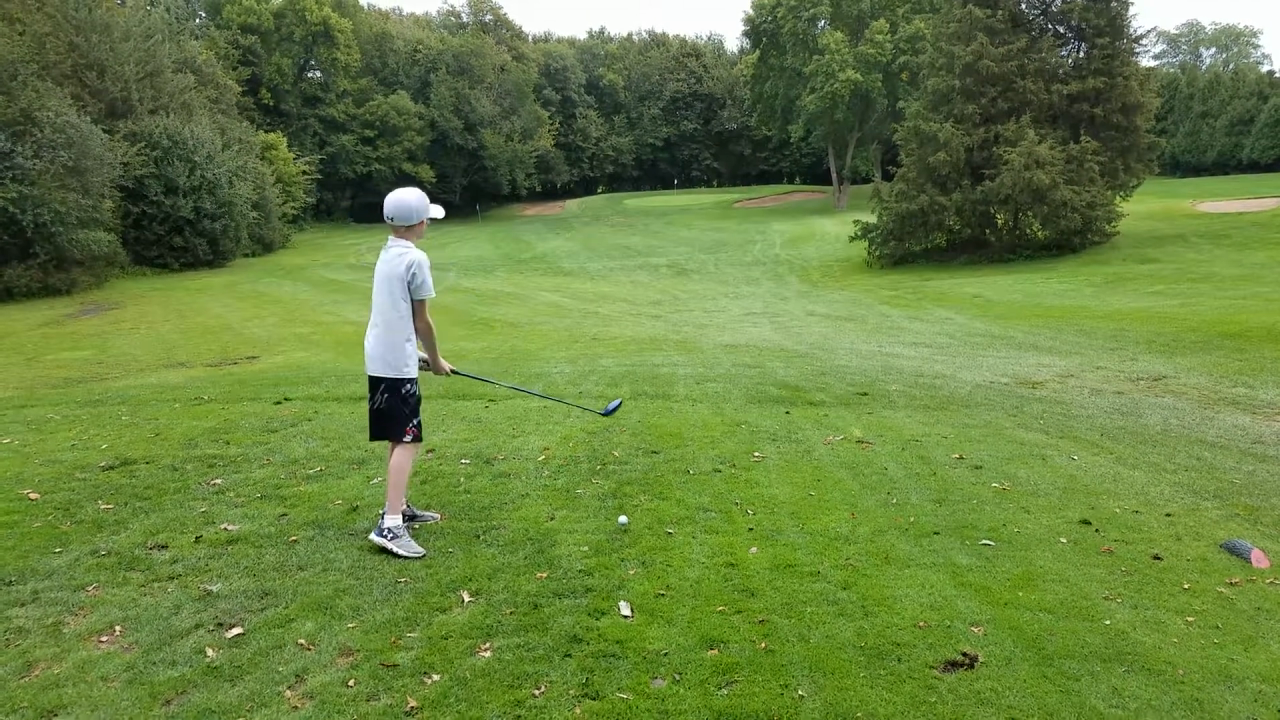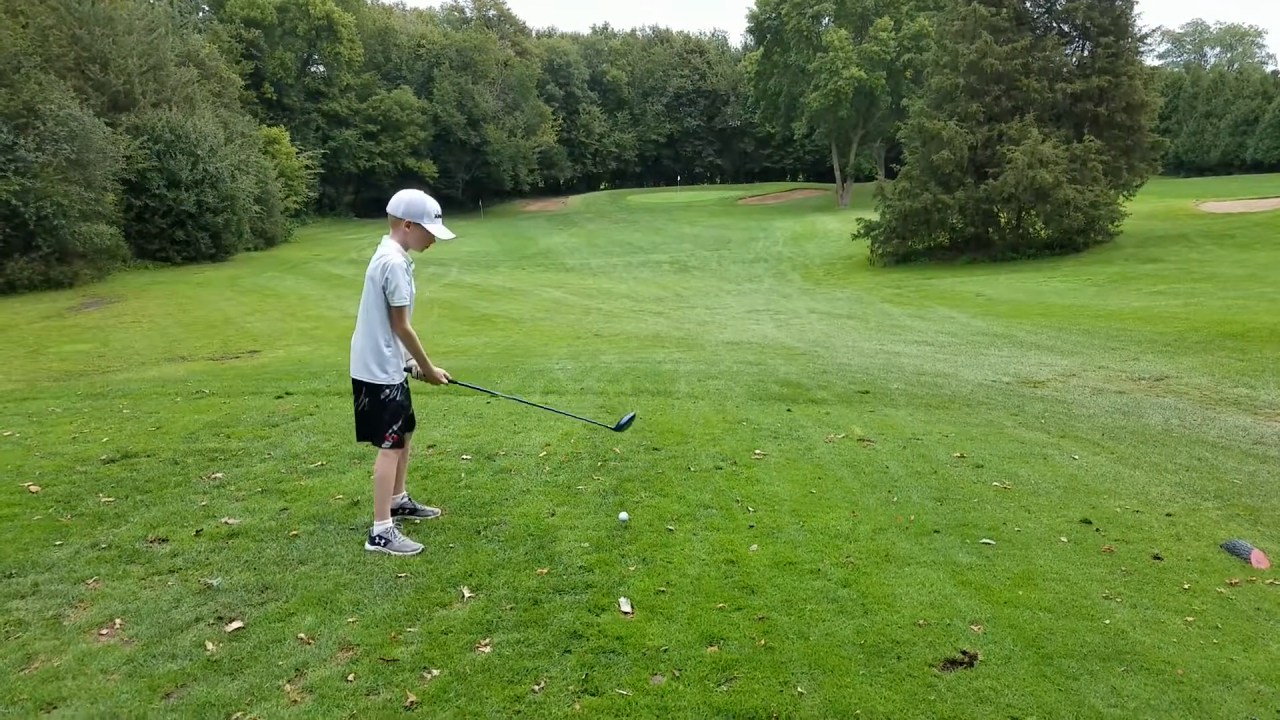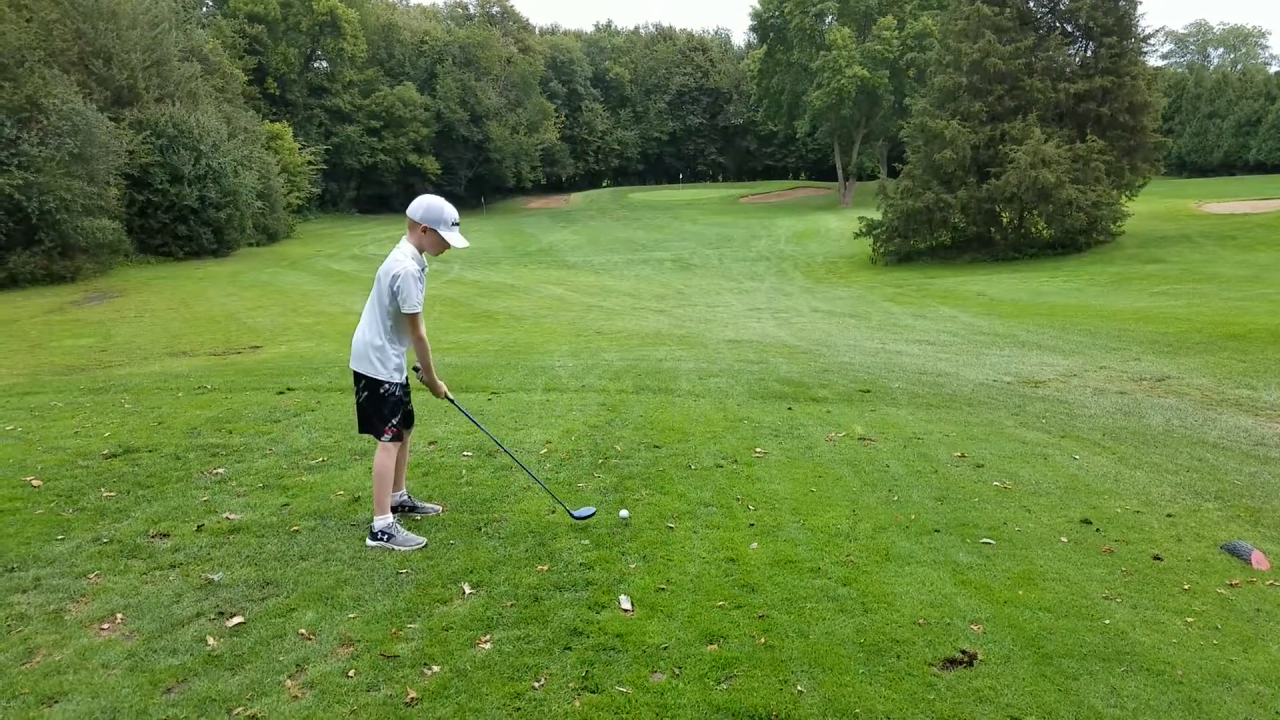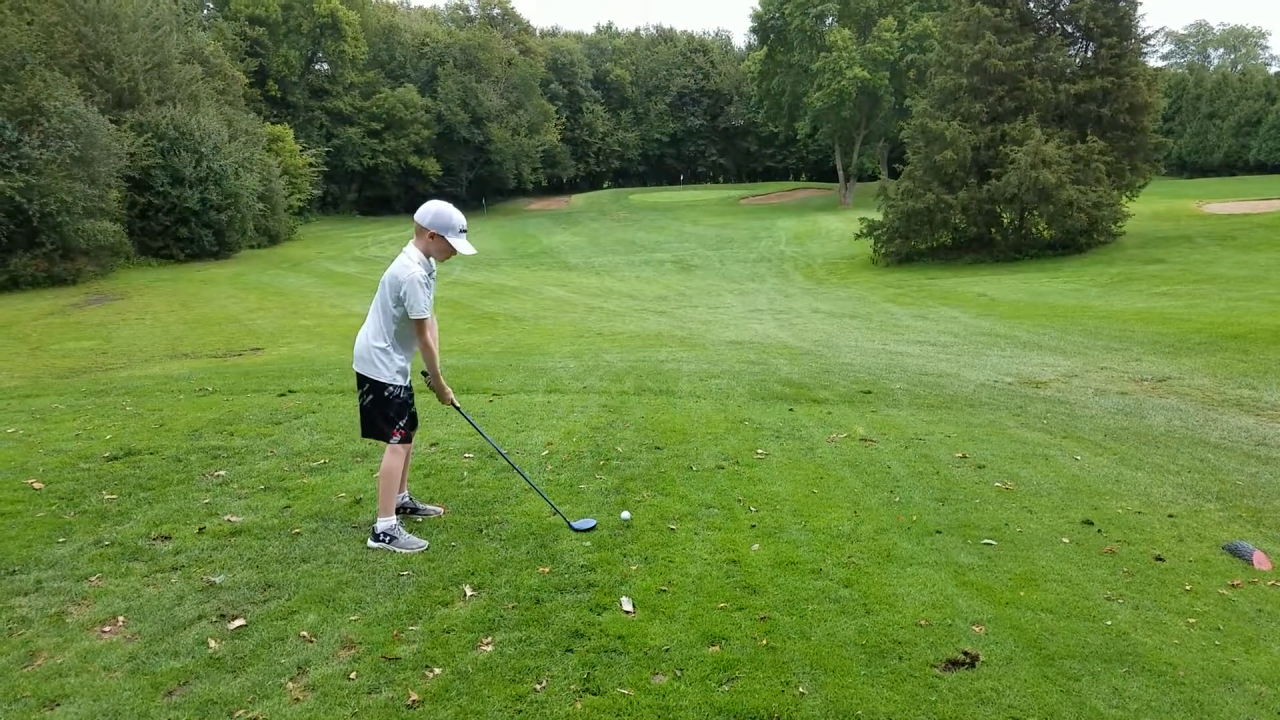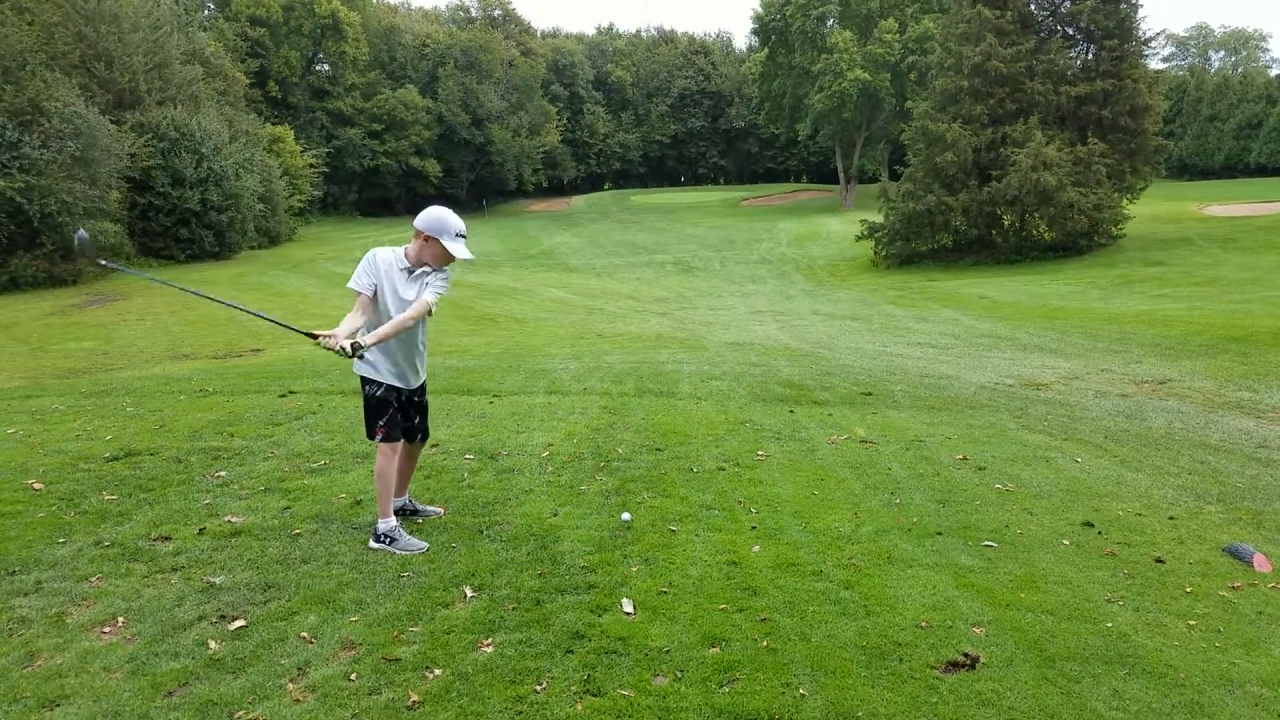
dt=0.5s
person 1, frame 1
left shoulder: (388, 255)
right shoulder: (416, 259)
right elbow: (421, 321)
left wrist: (418, 354)
right wrist: (435, 359)
left hip: (383, 359)
right hip: (397, 364)
left knee: (400, 437)
right knee: (407, 441)
left ankle: (398, 506)
right ankle: (390, 526)
person 1, frame 2
left shoulder: (390, 257)
right shoulder: (394, 263)
right elbow: (402, 327)
left wrist: (412, 362)
right wrist: (427, 368)
left hip: (386, 363)
right hip: (379, 368)
left knee: (404, 432)
right knee: (390, 445)
left ankle: (398, 498)
right ankle: (381, 532)
person 1, frame 3
left shoulder: (411, 259)
right shoulder: (406, 269)
left elbow: (414, 324)
right elbow: (417, 331)
left wrist: (424, 369)
right wrist: (432, 378)
left hip: (388, 358)
right hip: (377, 362)
left knee: (403, 428)
right knee: (389, 439)
left ankle: (398, 497)
right ankle: (382, 526)
person 1, frame 4
left shoulder: (423, 264)
right shoulder: (411, 274)
left elbow: (430, 321)
right elbow: (423, 337)
left wrist: (436, 371)
right wrist: (439, 384)
left hip: (393, 362)
right hip: (381, 364)
left knee: (408, 432)
right knee: (398, 440)
left ankle: (400, 499)
right ankle: (384, 528)
person 1, frame 5
left shoulder: (440, 278)
right shoulder: (377, 258)
left elbow: (412, 314)
right elbow: (360, 310)
left wrist: (367, 341)
right wrist: (342, 334)
left hip: (412, 370)
right hip: (377, 368)
left knee: (415, 439)
right knee: (390, 442)
left ankle: (400, 500)
right ankle: (385, 529)
